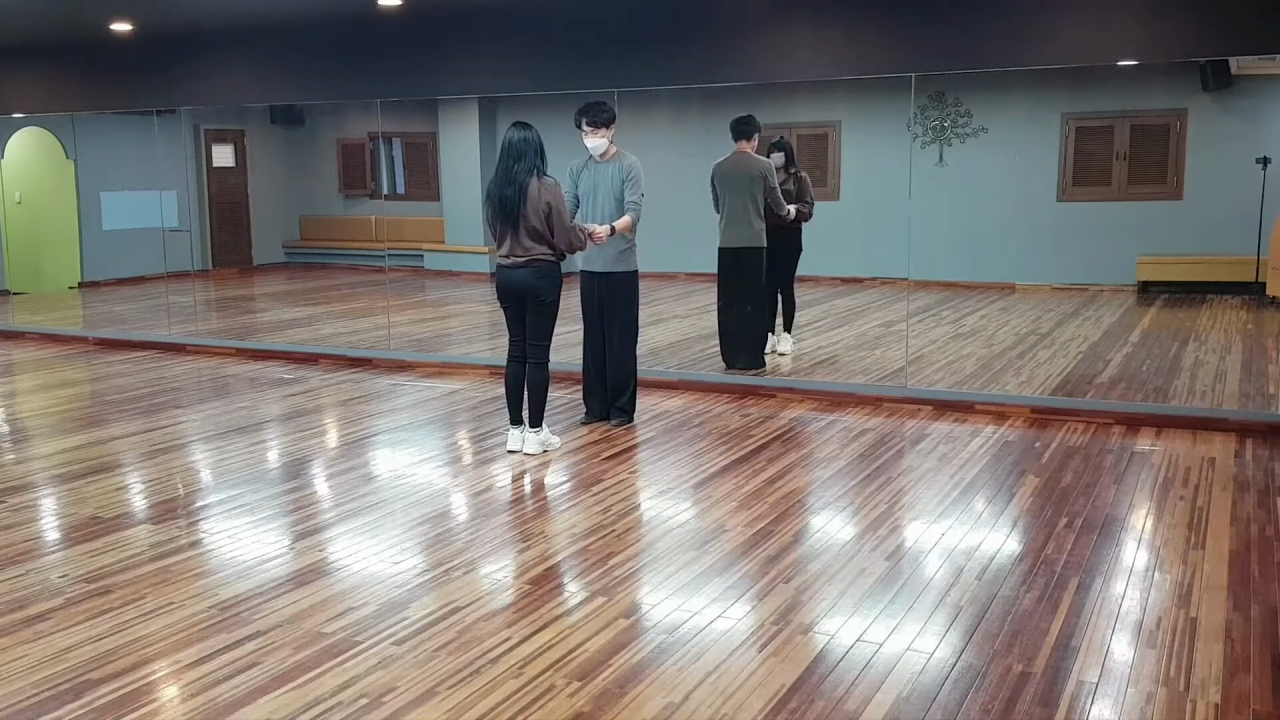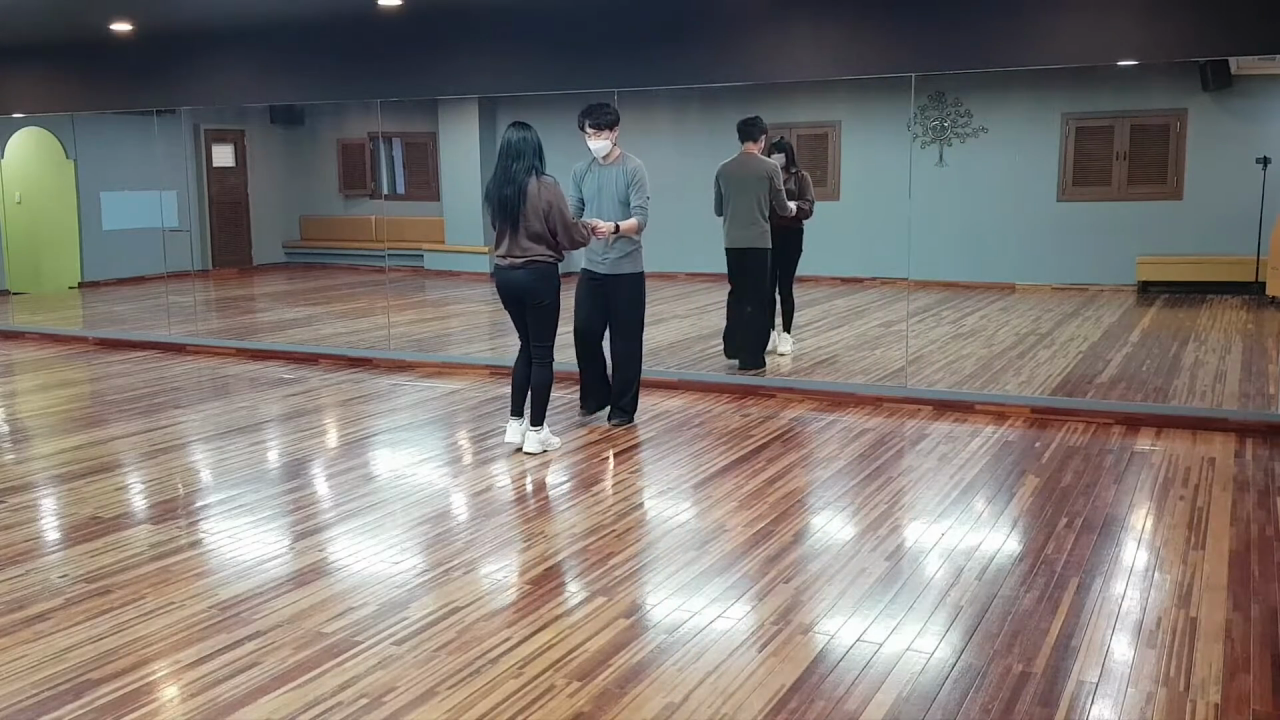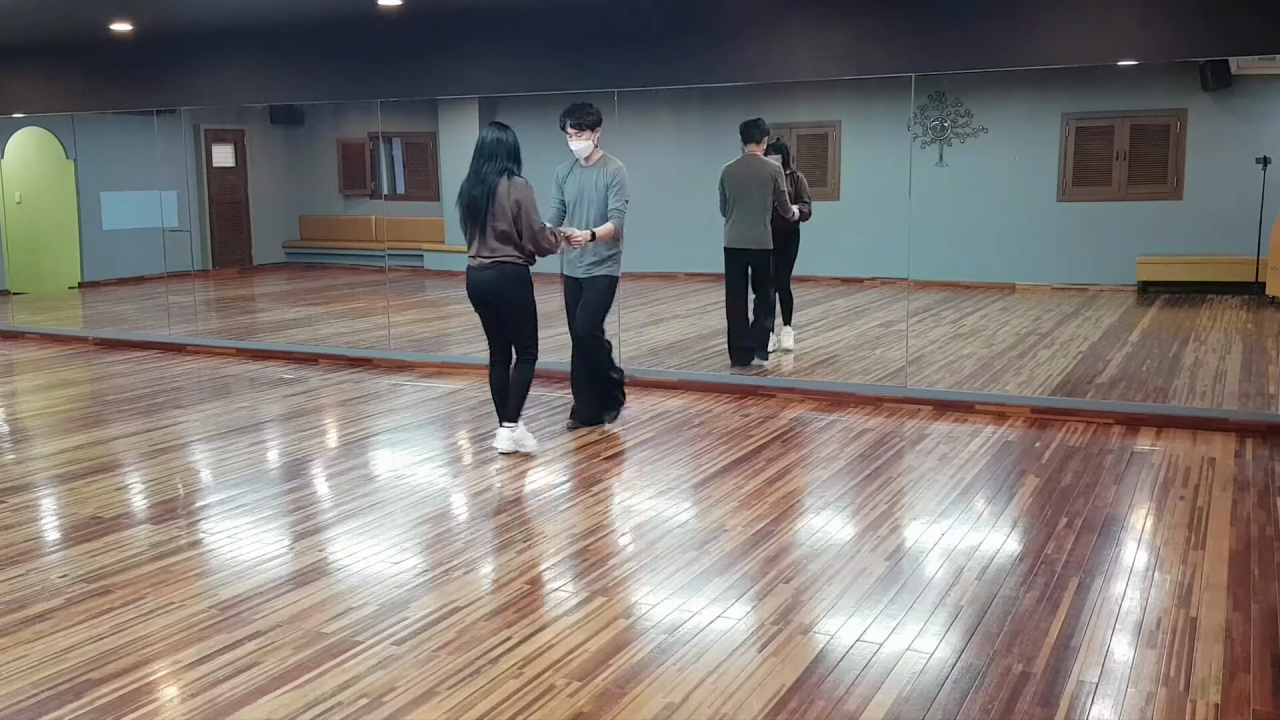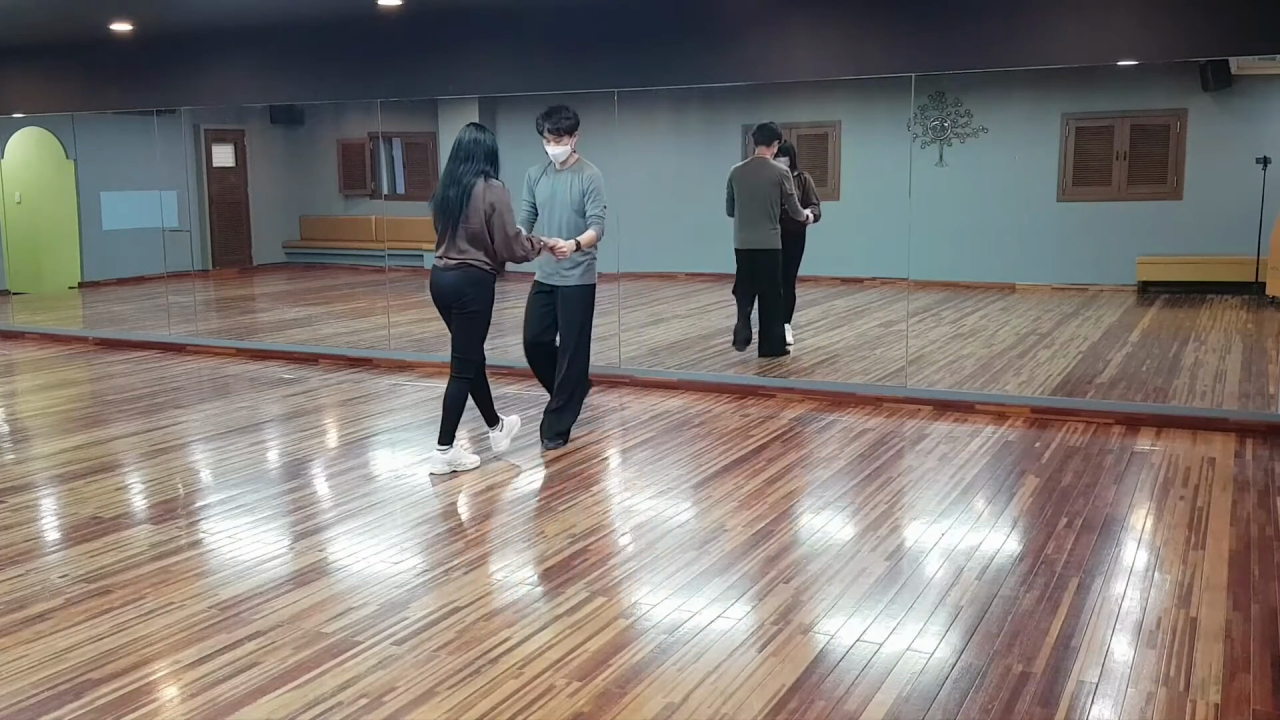
dt=0.5s
person 1, frame 1
left shoulder: (495, 188)
right shoulder: (545, 187)
right elbow: (565, 239)
right wrist: (584, 235)
left hip: (506, 274)
right hip: (540, 275)
left knee: (516, 351)
right knee: (537, 354)
left ankle: (515, 429)
right ankle: (535, 433)
person 1, frame 2
left shoulder: (495, 187)
right shoulder: (545, 186)
right elbow: (569, 235)
right wrist: (588, 229)
left hip: (505, 274)
right hip: (538, 275)
left knee: (526, 347)
right knee: (542, 353)
left ankle: (515, 422)
right ankle: (536, 432)
person 1, frame 3
left shoulder: (470, 188)
right shoulder: (516, 187)
right elbow: (536, 241)
right wrist: (557, 237)
left hip: (476, 276)
right hip: (509, 277)
left knee: (500, 354)
right knee: (526, 353)
left ankle: (506, 429)
right ankle: (511, 427)
person 1, frame 4
left shoulder: (446, 189)
right shoulder: (492, 190)
right elbow: (511, 246)
right wrist: (540, 244)
left hip: (442, 278)
right hip: (472, 282)
left knee: (471, 357)
right knee: (464, 366)
left ankle: (496, 426)
right ankle: (444, 450)
person 2, frame 1
left shoulder: (628, 165)
right shoulder: (577, 169)
left elbow: (633, 212)
right elbow: (566, 210)
left wrist: (609, 229)
left hip: (620, 266)
right hip: (589, 265)
left knee: (620, 338)
right knee: (593, 338)
left ankle: (621, 407)
right ankle: (596, 404)
person 2, frame 2
left shoulder: (633, 168)
right shoulder: (580, 171)
left elbow: (640, 218)
right elbow: (572, 213)
left wrist: (613, 227)
left hip: (626, 268)
right hip: (592, 267)
left knee: (625, 339)
right knee: (585, 333)
left ankle: (623, 407)
right ankle: (594, 397)
person 2, frame 3
left shoulder: (614, 171)
right shoulder: (563, 173)
left elbow: (617, 222)
right elbow: (555, 216)
left wrist: (589, 235)
left hip: (603, 266)
right hip: (572, 269)
left knee: (587, 330)
right knee: (580, 336)
left ankle: (611, 394)
right ankle: (586, 409)
person 2, frame 4
left shoulder: (589, 176)
right shoulder: (535, 175)
left elbow: (598, 226)
right elbow: (526, 219)
left wrist: (574, 244)
left hip: (577, 278)
right hip: (544, 276)
left knee: (571, 352)
right knee: (535, 342)
left ankle: (556, 427)
right ankle: (571, 396)
person 3, frame 1
left shoulder: (718, 168)
right shoulder: (763, 166)
right elbow: (776, 203)
right wrist: (789, 212)
left hip: (726, 243)
right hip: (753, 242)
left knee: (727, 301)
right knee: (753, 301)
left ankle: (731, 357)
right ankle: (751, 359)
person 3, frame 2
left shoulder: (724, 169)
right shoulder: (769, 168)
left elbow: (718, 210)
right elbow: (781, 207)
right wrist: (791, 209)
left hip: (732, 242)
right hip: (757, 242)
left knee: (737, 295)
right knee: (755, 300)
left ankle: (733, 348)
right ankle: (751, 358)
person 3, frame 3
left shoulder: (728, 170)
right shoulder: (773, 169)
right elbow: (784, 208)
right wrist: (794, 214)
left hip: (733, 243)
right hip: (761, 242)
left knee: (735, 300)
right knee: (764, 297)
left ankle: (740, 354)
right ankle: (757, 348)
person 3, frame 4
left shoulder: (736, 172)
right shoulder: (780, 173)
left elbow: (730, 210)
right elbow: (793, 210)
right wrist: (807, 217)
left hip: (742, 243)
right hip: (768, 244)
left knee: (743, 293)
right knee: (770, 296)
left ankle: (742, 333)
right ankle: (772, 345)
person 4, frame 1
left shoulder: (800, 178)
left elbow: (807, 208)
left wrist: (794, 209)
left hip: (789, 237)
right hip: (766, 236)
left knee: (786, 287)
right knee: (769, 288)
left ankle: (786, 336)
right ankle: (769, 335)
person 4, frame 2
left shoulder: (801, 177)
left elbow: (808, 206)
left wrist: (793, 207)
left hip: (791, 236)
right hip: (767, 236)
left knee: (785, 287)
right knee: (767, 286)
left ankle: (786, 335)
right ankle: (770, 332)
person 4, frame 3
left shoulder: (796, 178)
left elbow: (806, 207)
left wrist: (796, 210)
left hip: (788, 236)
left knee: (782, 283)
left ankle: (787, 330)
right ankle: (770, 333)
person 4, frame 4
left shoulder: (803, 179)
left elbow: (814, 206)
left wrist: (809, 214)
left hip: (794, 237)
left knee: (789, 283)
left ankle: (786, 326)
